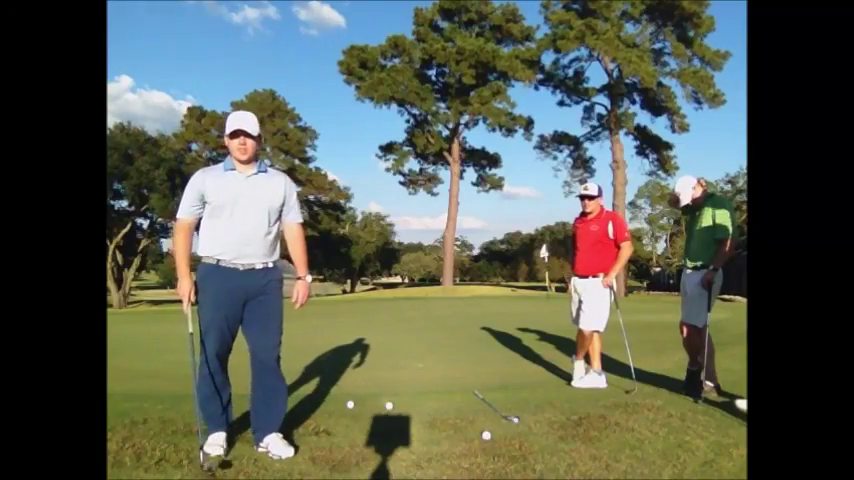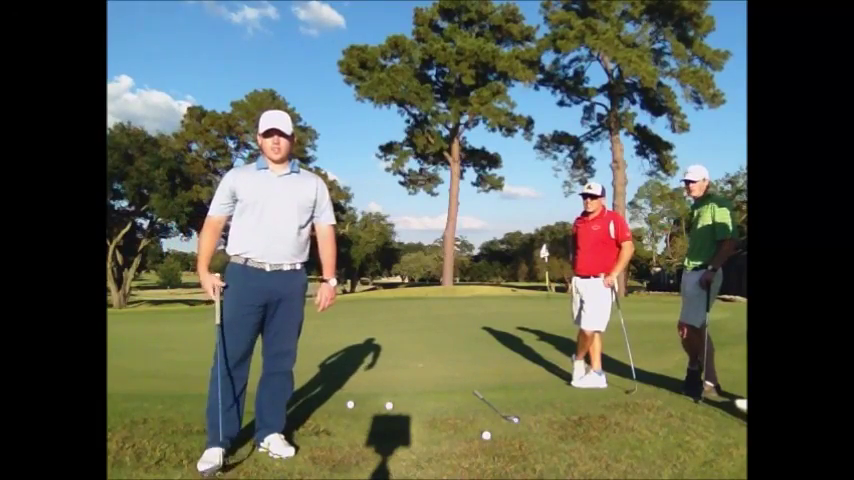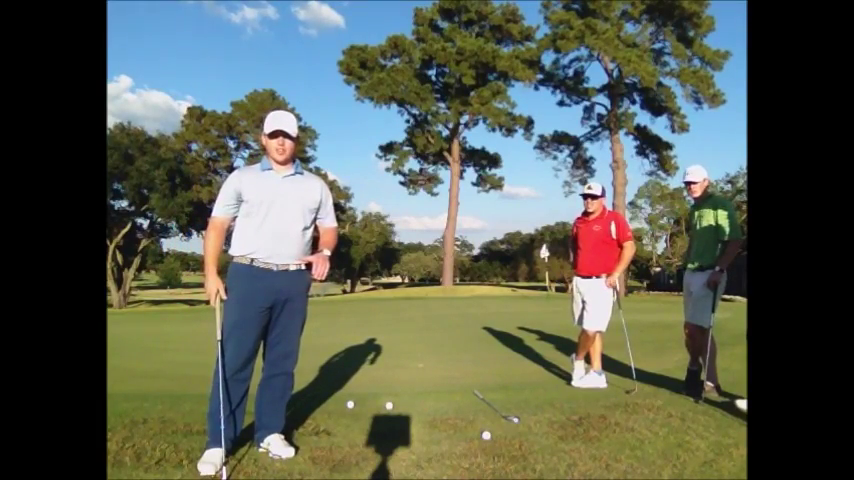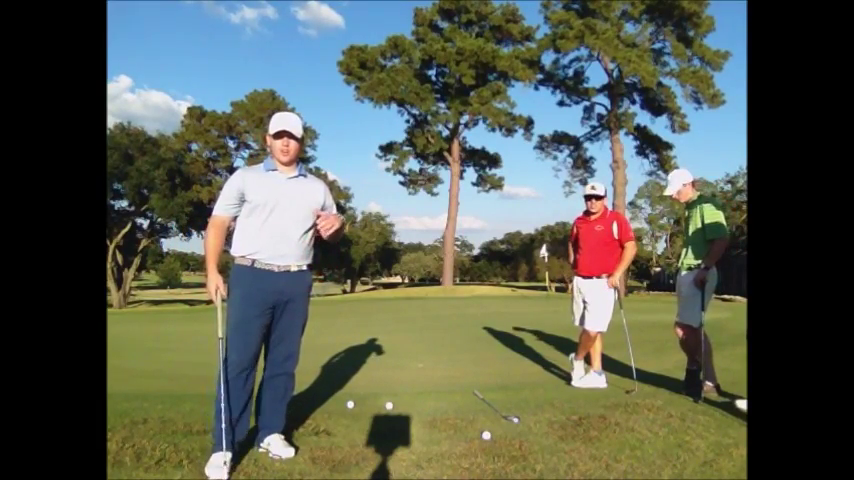
dt=1s
person 1, frame 1
left shoulder: (281, 182)
right shoulder: (205, 179)
left elbow: (293, 230)
right elbow: (183, 227)
left wrist: (303, 276)
right wrist: (184, 276)
left hip: (264, 278)
right hip: (218, 275)
left knee: (267, 354)
right knee: (214, 354)
left ankle: (268, 431)
right ankle: (217, 428)
person 1, frame 2
left shoulder: (313, 184)
right shoulder: (237, 178)
left elbow: (325, 231)
right elbow: (213, 224)
left wrist: (329, 279)
right wrist: (203, 269)
left hip: (290, 281)
right hip: (244, 276)
left knee: (281, 360)
right knee: (231, 358)
left ankle: (270, 432)
right ankle: (217, 442)
person 1, frame 3
left shoulder: (316, 185)
right shoulder: (242, 178)
left elbow: (329, 228)
right elbow: (217, 225)
left wrist: (324, 253)
right wrist: (211, 273)
left hip: (294, 281)
right hip: (249, 275)
left knee: (282, 361)
right knee: (234, 360)
left ankle: (270, 432)
right ankle: (218, 442)
person 1, frame 4
left shoulder: (317, 187)
right shoulder: (245, 178)
left elbow: (330, 232)
right elbow: (218, 224)
left wrist: (336, 224)
right wrist: (212, 270)
left hip: (295, 281)
right hip: (251, 276)
left knee: (283, 361)
right knee: (238, 360)
left ankle: (270, 432)
right ankle: (223, 446)
person 2, frame 1
left shoulder: (719, 204)
right shoulder: (694, 207)
left elbow: (727, 243)
right elbow: (672, 202)
left wrist: (713, 270)
right wrist: (683, 191)
left hip: (705, 274)
right hip: (688, 272)
left knee: (691, 327)
right knee: (694, 327)
left ankle: (702, 374)
right ankle: (703, 376)
person 2, frame 2
left shoulder: (718, 204)
right shoulder: (695, 208)
left elbow: (729, 242)
left wrist: (711, 270)
right wrist: (690, 270)
left hip: (704, 274)
right hip: (689, 273)
left knee: (686, 327)
right knee: (696, 328)
left ankle: (700, 372)
right ankle: (709, 380)
person 2, frame 3
left shoulder: (720, 205)
right shoulder: (693, 209)
left elbow: (734, 242)
left wrist: (718, 270)
right wrist: (687, 262)
left hip: (708, 275)
right hip: (691, 273)
left knee: (694, 328)
right knee: (697, 329)
left ankle: (698, 371)
right ankle: (707, 378)
person 2, frame 4
left shoulder: (707, 205)
right shoulder: (689, 208)
left elbow: (721, 240)
left wrist: (705, 268)
right wrist: (683, 267)
left hip: (699, 274)
right hip: (685, 272)
left knee: (685, 327)
right knee: (691, 328)
left ankle: (701, 373)
right ankle: (708, 380)
person 3, frame 1
left shoulder: (612, 219)
right shoulder: (578, 222)
left elbow: (627, 247)
left wrist: (611, 274)
right wrist: (573, 273)
left hip: (598, 283)
right hip: (578, 281)
left knee: (587, 327)
right knee: (589, 329)
left ankle: (578, 361)
right ankle: (596, 374)
person 3, frame 2
left shoulder: (613, 219)
right shoulder: (579, 222)
left elbow: (628, 247)
left wrist: (613, 274)
right wrist: (574, 272)
left hip: (600, 282)
right hip: (579, 281)
left knee: (589, 328)
right knee: (590, 329)
left ankle: (578, 360)
right ankle: (596, 374)
person 3, frame 3
left shoulder: (614, 219)
right shoulder: (579, 222)
left elbow: (629, 247)
left wrist: (615, 274)
right wrist: (574, 267)
left hip: (601, 283)
right hip: (580, 281)
left knee: (591, 328)
right knee: (590, 329)
left ankle: (578, 359)
right ankle: (596, 374)
person 3, frame 4
left shoulder: (616, 219)
right shoulder: (579, 222)
left elbow: (630, 247)
right elbow: (572, 244)
left wrist: (617, 274)
right wrist: (573, 266)
left hip: (603, 283)
right hip: (581, 282)
left knee: (593, 329)
right knee: (590, 329)
left ankle: (577, 359)
right ankle: (596, 374)
